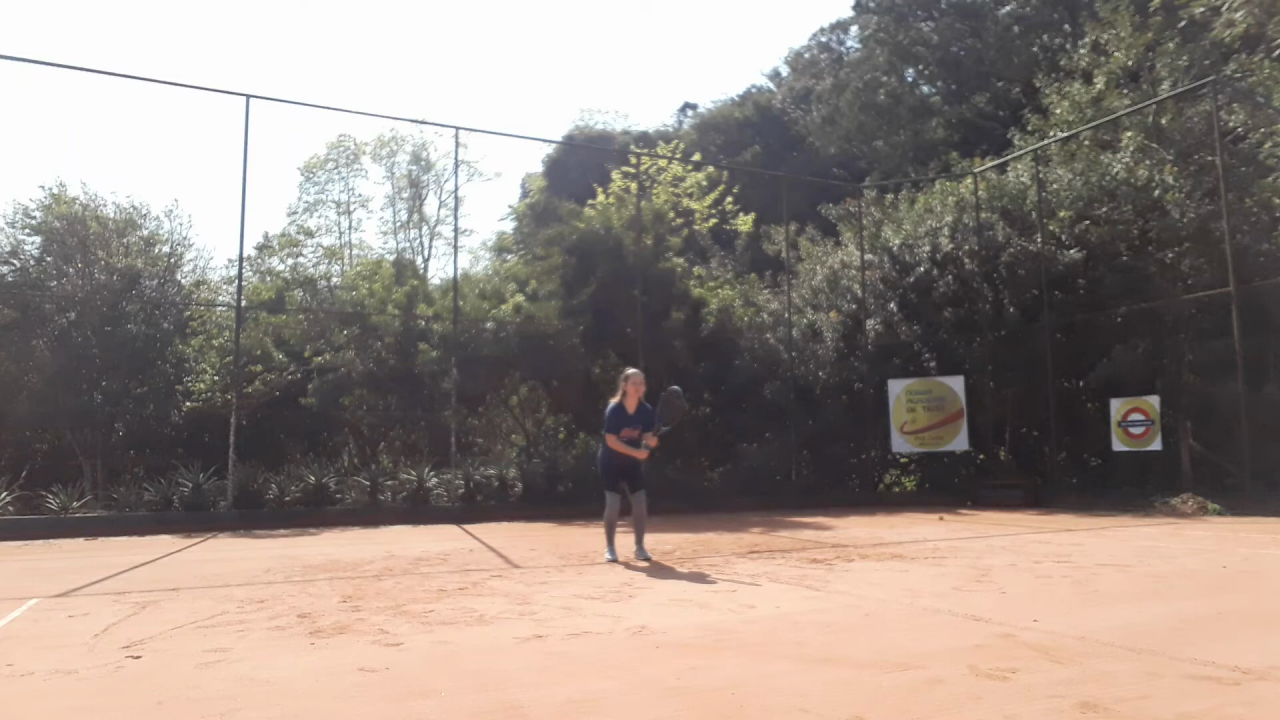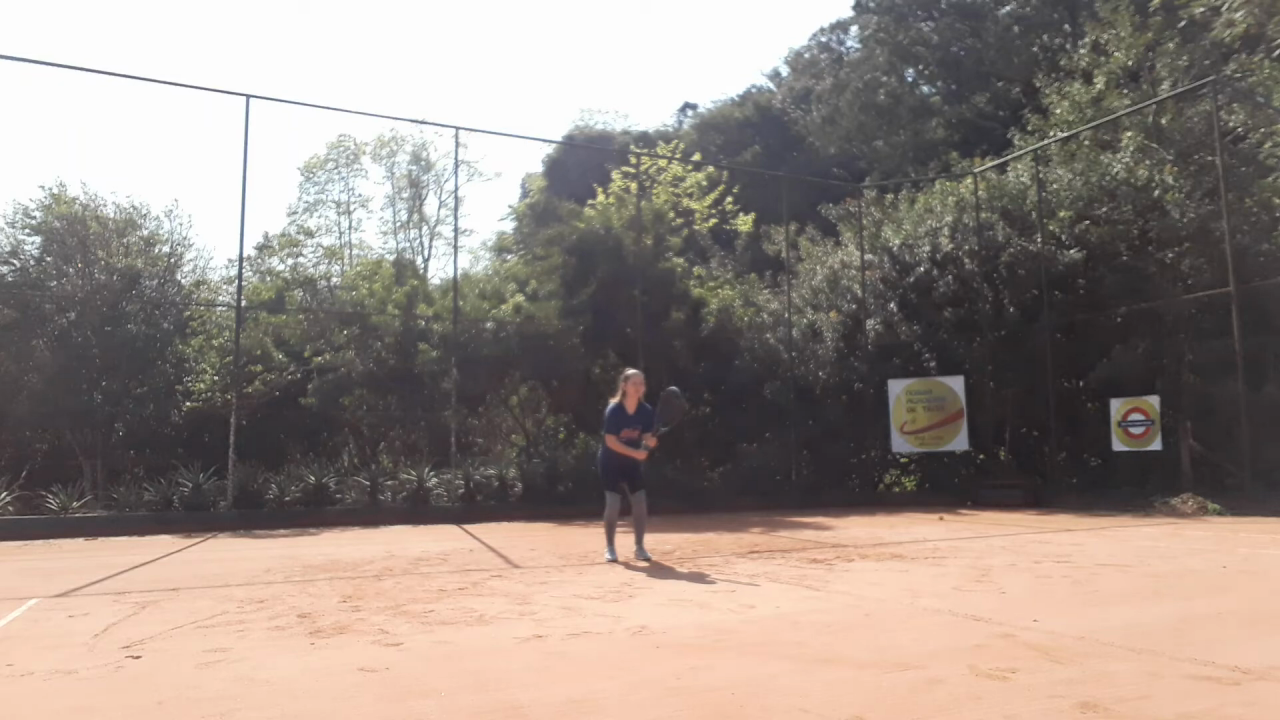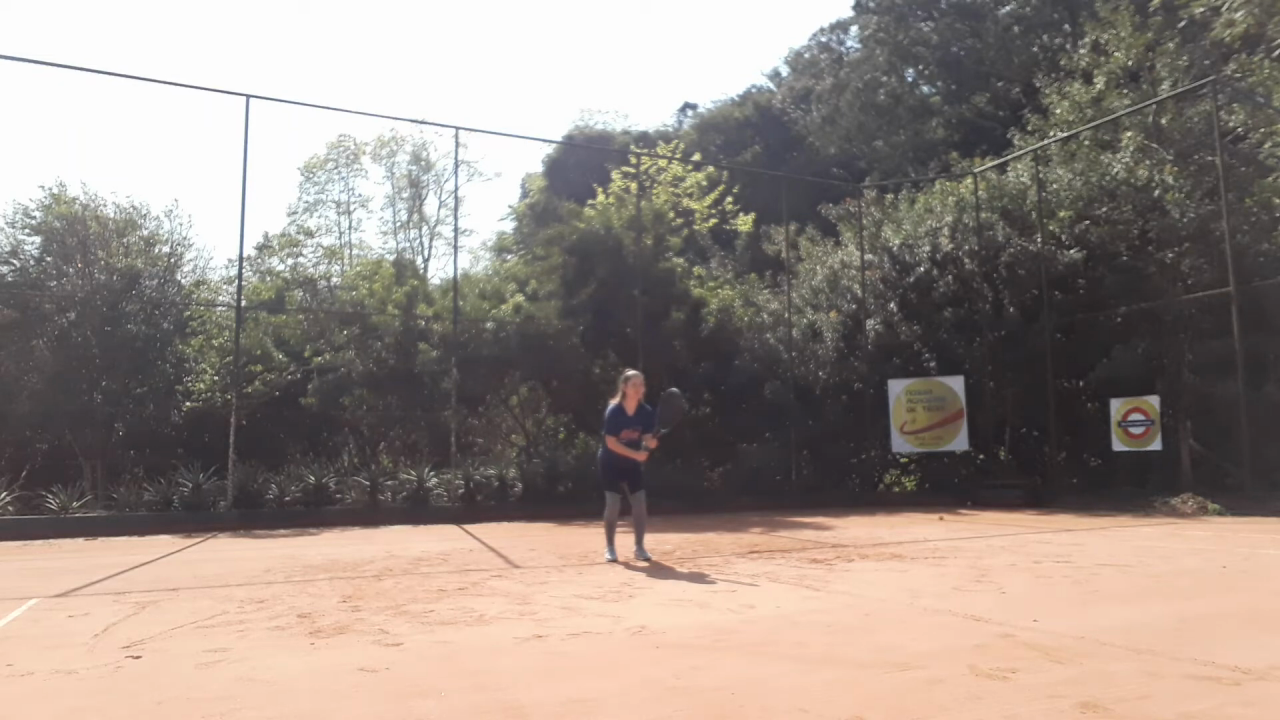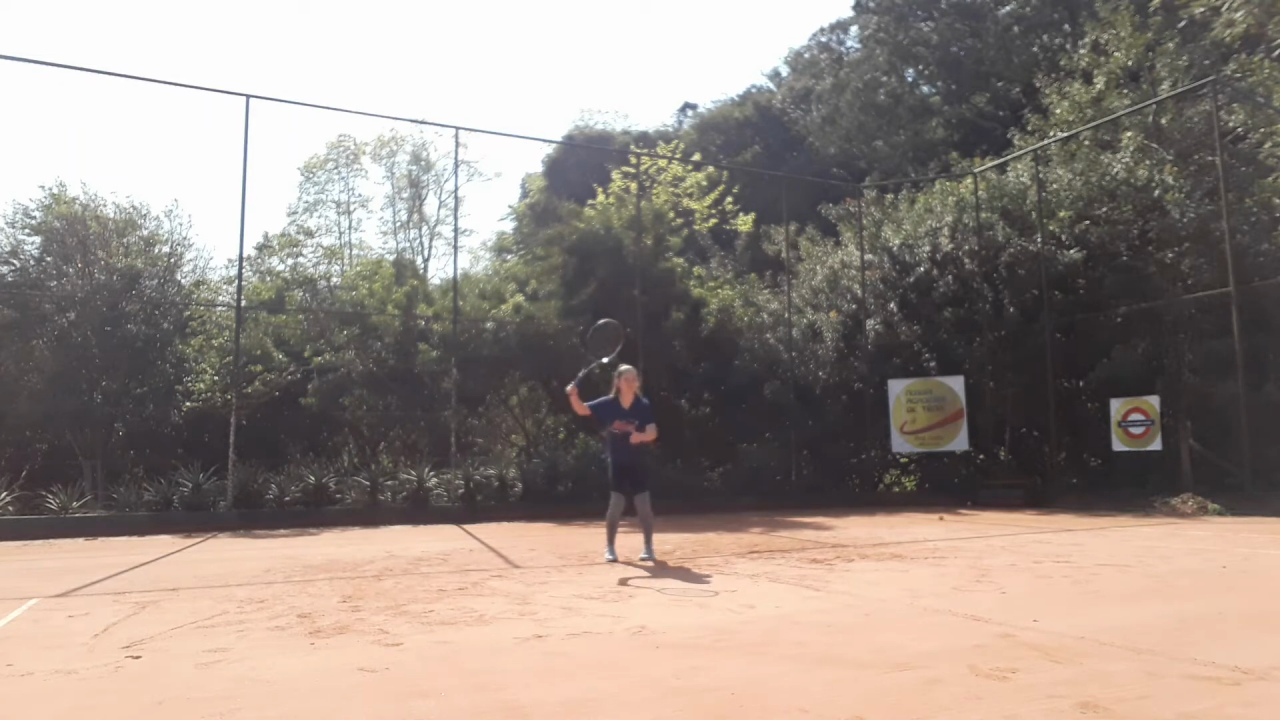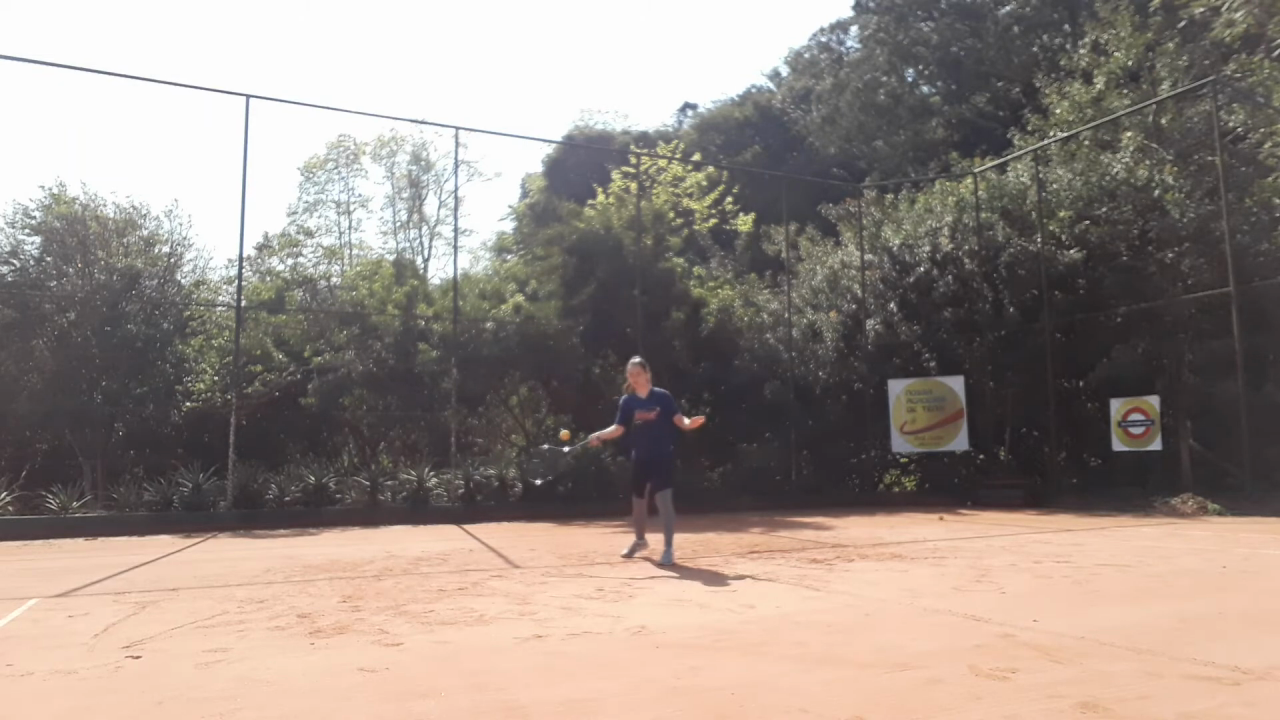
dt=1s
person 1, frame 1
left shoulder: (646, 411)
right shoulder: (614, 410)
left elbow: (647, 438)
right elbow: (611, 441)
left wrist: (650, 443)
right wrist: (636, 452)
left hip: (633, 464)
right hip: (611, 463)
left knee: (640, 503)
right knee: (613, 504)
left ankle: (639, 547)
right ankle: (610, 548)
person 1, frame 2
left shoulder: (646, 411)
right shoulder: (614, 410)
left elbow: (646, 438)
right elbow: (611, 442)
left wrist: (650, 443)
right wrist: (635, 452)
left hip: (632, 464)
right hip: (611, 463)
left knee: (640, 503)
right knee: (613, 504)
left ankle: (639, 547)
right ankle: (610, 548)
person 1, frame 3
left shoulder: (646, 412)
right shoulder: (613, 411)
left elbow: (647, 439)
right elbow: (611, 443)
left wrist: (650, 443)
right wrist: (635, 453)
left hip: (632, 464)
right hip: (611, 463)
left knee: (640, 504)
right knee: (613, 505)
left ankle: (639, 547)
right ankle: (610, 548)
person 1, frame 4
left shoulder: (643, 406)
right shoulder: (607, 404)
left elbow: (652, 433)
right elbow: (581, 409)
left wrist: (640, 436)
right wrist: (573, 395)
left hip: (638, 462)
right hip: (617, 462)
left knee: (644, 503)
right knee: (616, 504)
left ankle: (649, 547)
right ankle: (610, 547)
person 1, frame 5
left shoulder: (662, 396)
right shoulder: (627, 401)
left elbow: (678, 420)
right elbow: (618, 428)
left wrist: (690, 423)
right wrist: (600, 435)
left hip: (662, 456)
right hip: (640, 458)
left knee: (664, 501)
right knee: (638, 502)
left ankle: (668, 550)
right ankle: (640, 540)
